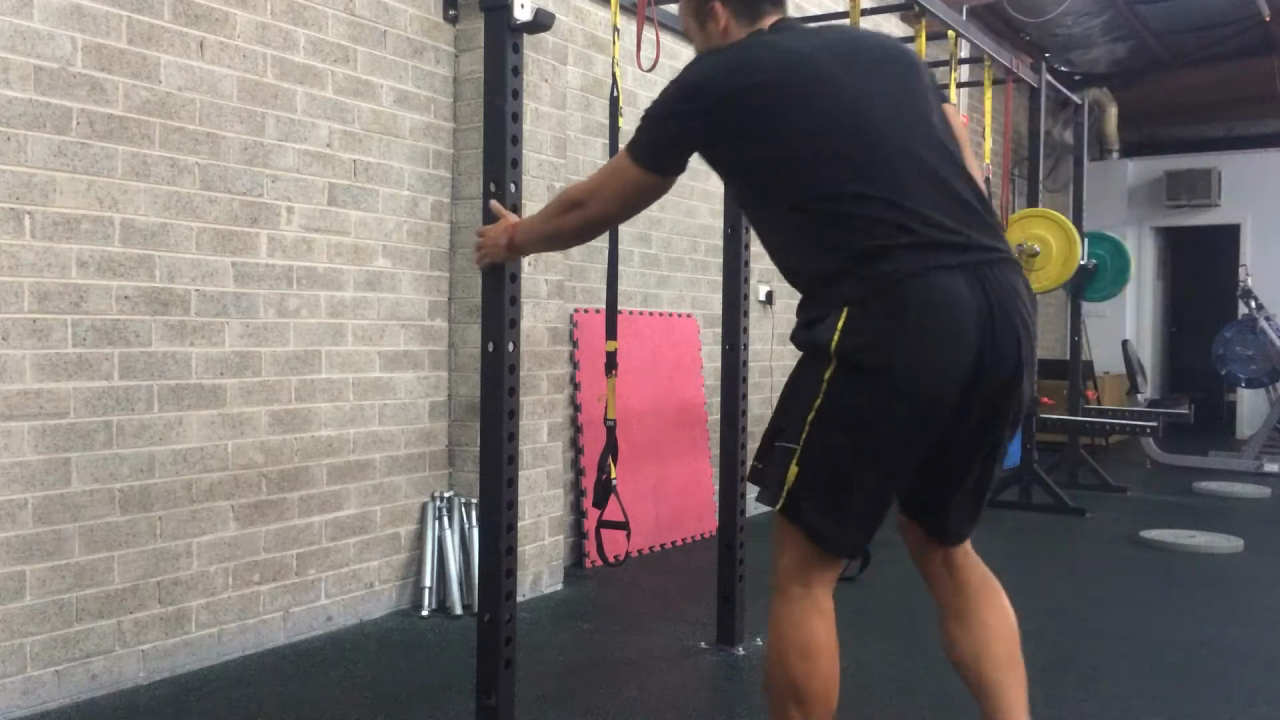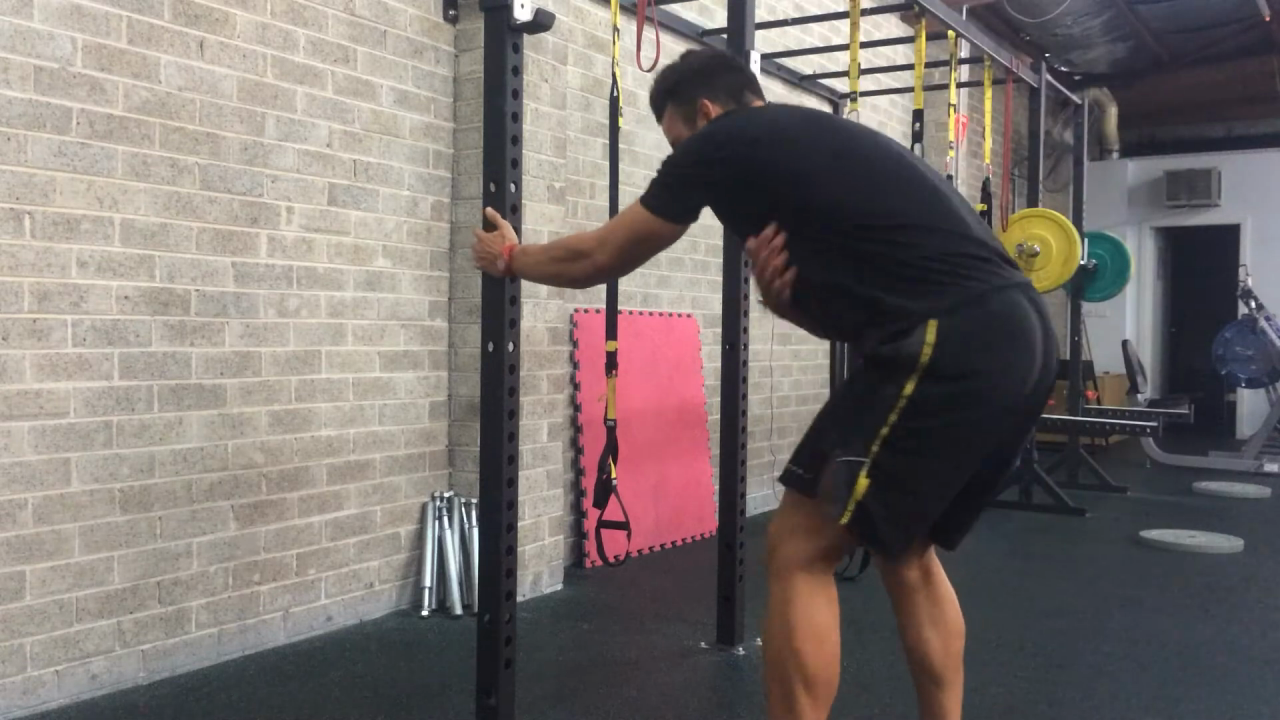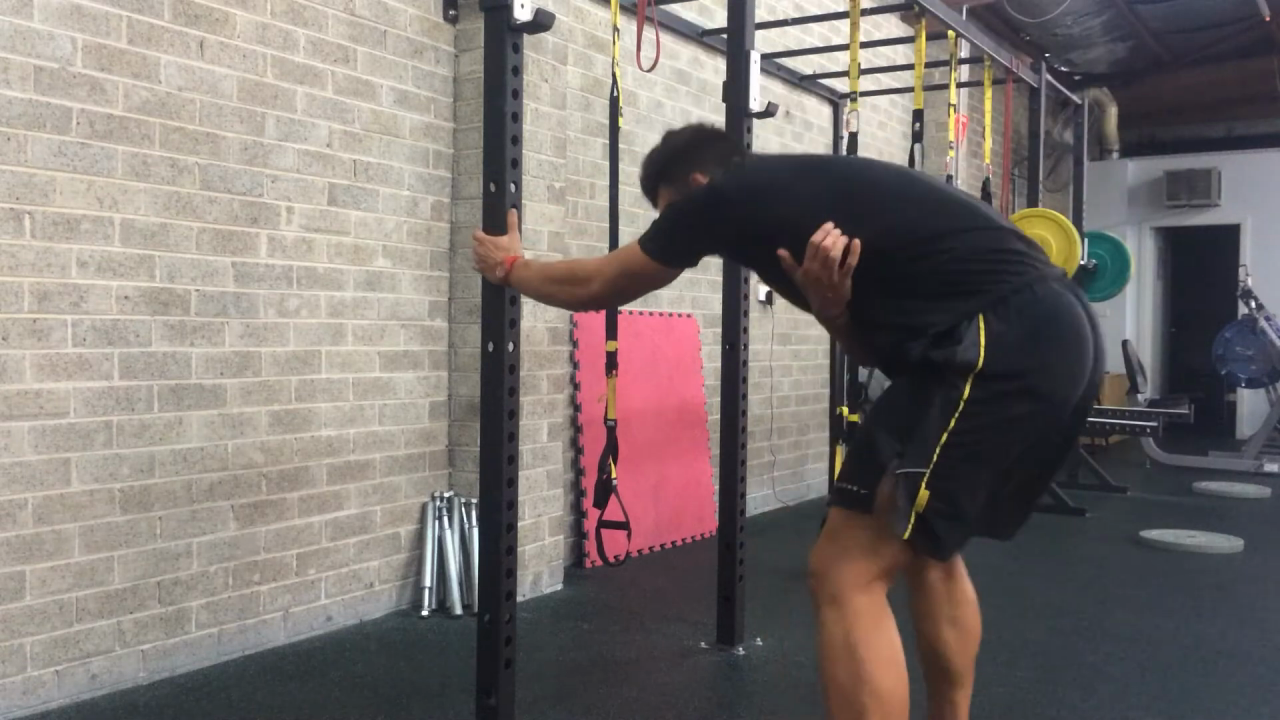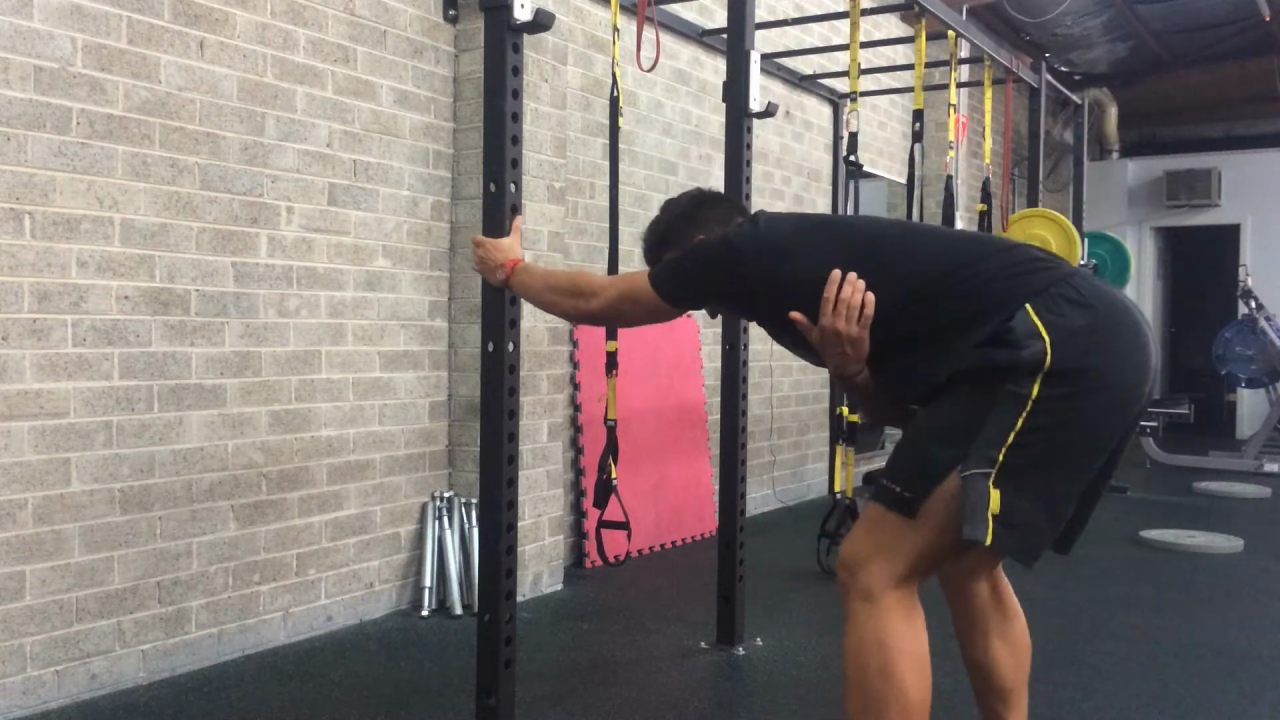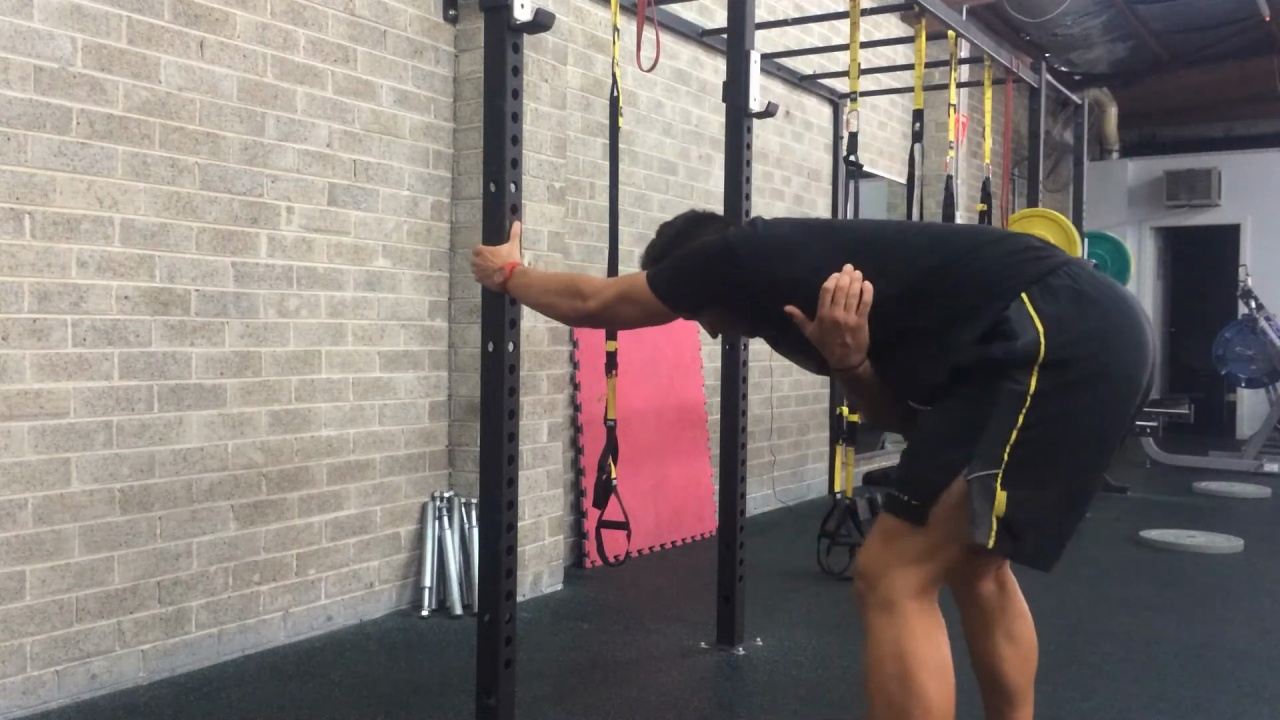
dt=0.4s
person 1, frame 1
left shoulder: (716, 81)
left elbow: (591, 209)
right elbow: (971, 187)
left wrist: (513, 237)
left hip: (896, 319)
right hip: (1000, 303)
left knee: (801, 570)
right knee: (945, 551)
person 1, frame 2
left shoulder: (724, 144)
right shoulder: (822, 138)
left elbow: (597, 259)
left wrist: (510, 257)
right wrist: (788, 295)
left hip: (954, 341)
right hip: (1018, 331)
left knee: (798, 553)
right knee: (904, 553)
person 1, frame 3
left shoulder: (727, 196)
right shoulder: (810, 192)
left elbow: (598, 286)
right elbow: (885, 344)
left wrist: (509, 266)
right wrist: (835, 313)
left hip: (1000, 342)
right hip: (1056, 329)
left knee: (846, 574)
right knee: (923, 552)
person 1, frame 4
left shoulder: (741, 253)
right shoulder: (806, 254)
left elbow: (598, 302)
right elbow: (911, 407)
left wrist: (510, 268)
right wrist: (853, 371)
left hip: (1057, 345)
right hip: (1105, 336)
left knee: (875, 573)
right knee: (965, 562)
person 1, frame 5
left shoulder: (739, 256)
right shoulder: (803, 266)
left elbow: (595, 303)
right elbow: (915, 413)
left wrist: (508, 272)
right wrist: (853, 367)
left hip: (1055, 335)
right hip: (1102, 326)
left knee: (895, 580)
right knee: (973, 564)
